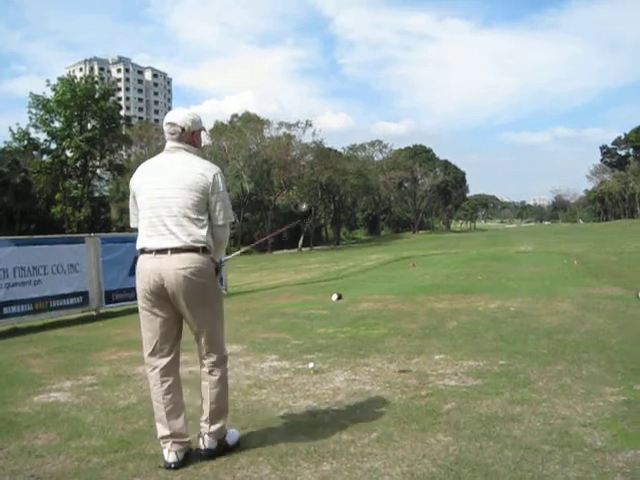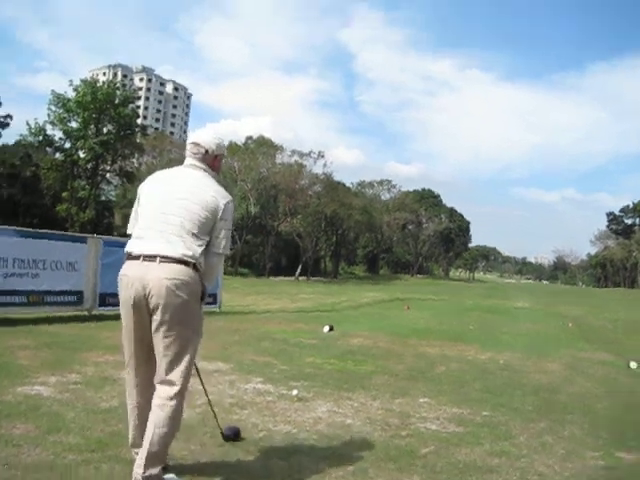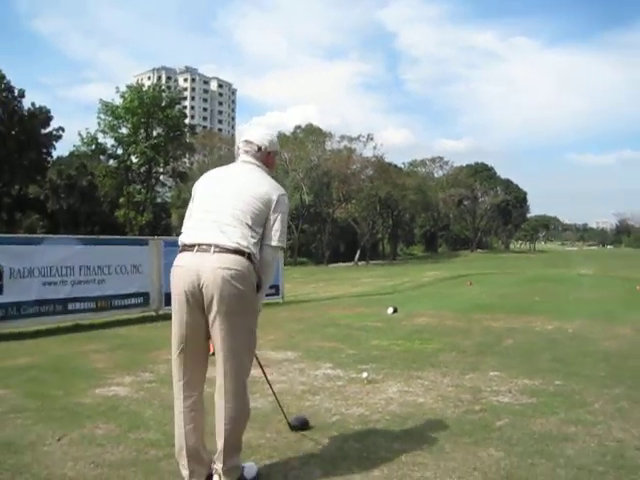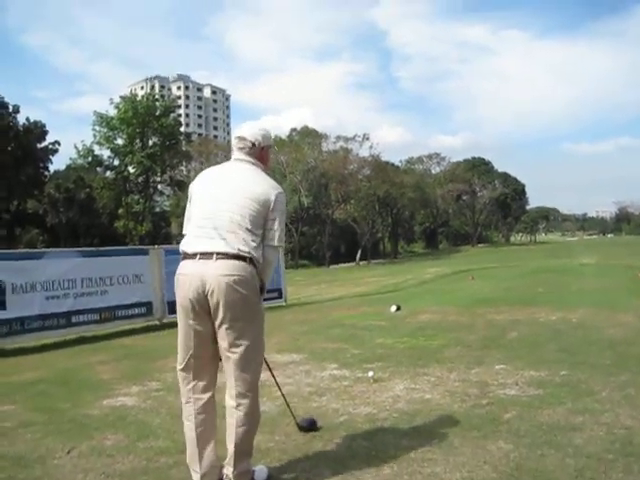
dt=0.4s
person 1, frame 1
left shoulder: (142, 173)
right shoulder: (208, 171)
left elbow: (137, 225)
right elbow: (221, 232)
right wrist: (211, 257)
left hip: (148, 266)
right hip: (191, 265)
left knee: (159, 360)
right knee: (212, 354)
left ankle: (173, 445)
right ankle: (213, 435)
person 1, frame 2
left shoulder: (152, 180)
right shoulder: (219, 197)
left elbow: (133, 234)
right elbow: (215, 258)
right wrist: (198, 289)
left hip: (132, 272)
right hip: (176, 278)
left knee: (139, 373)
right knee: (171, 381)
person 1, frame 3
left shoulder: (207, 177)
right shoulder: (273, 191)
right elbow: (271, 252)
right wrist: (257, 295)
left hip: (184, 265)
right hip: (230, 270)
left knee: (187, 374)
right knee: (231, 375)
person 1, frame 4
left shoulder: (202, 178)
right shoulder: (270, 189)
right elbow: (271, 250)
right wrist: (258, 289)
left hip: (188, 271)
right hip: (234, 275)
left knee: (195, 379)
right knee: (242, 380)
